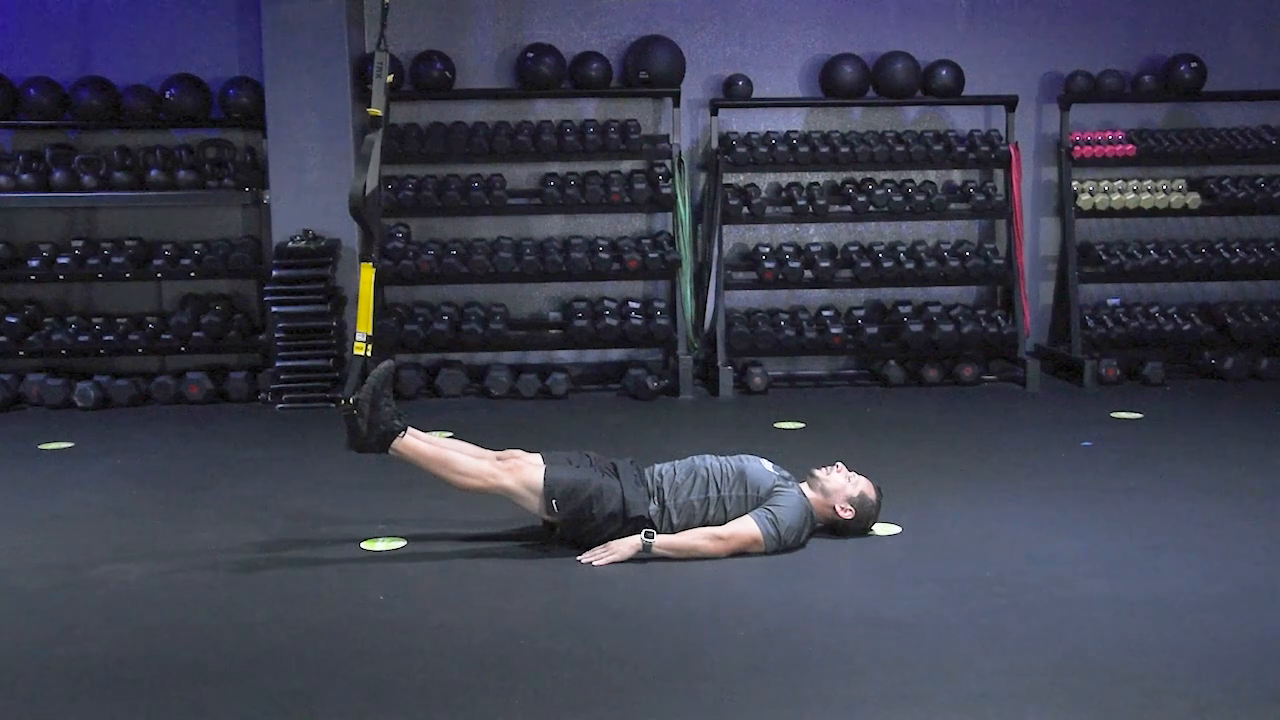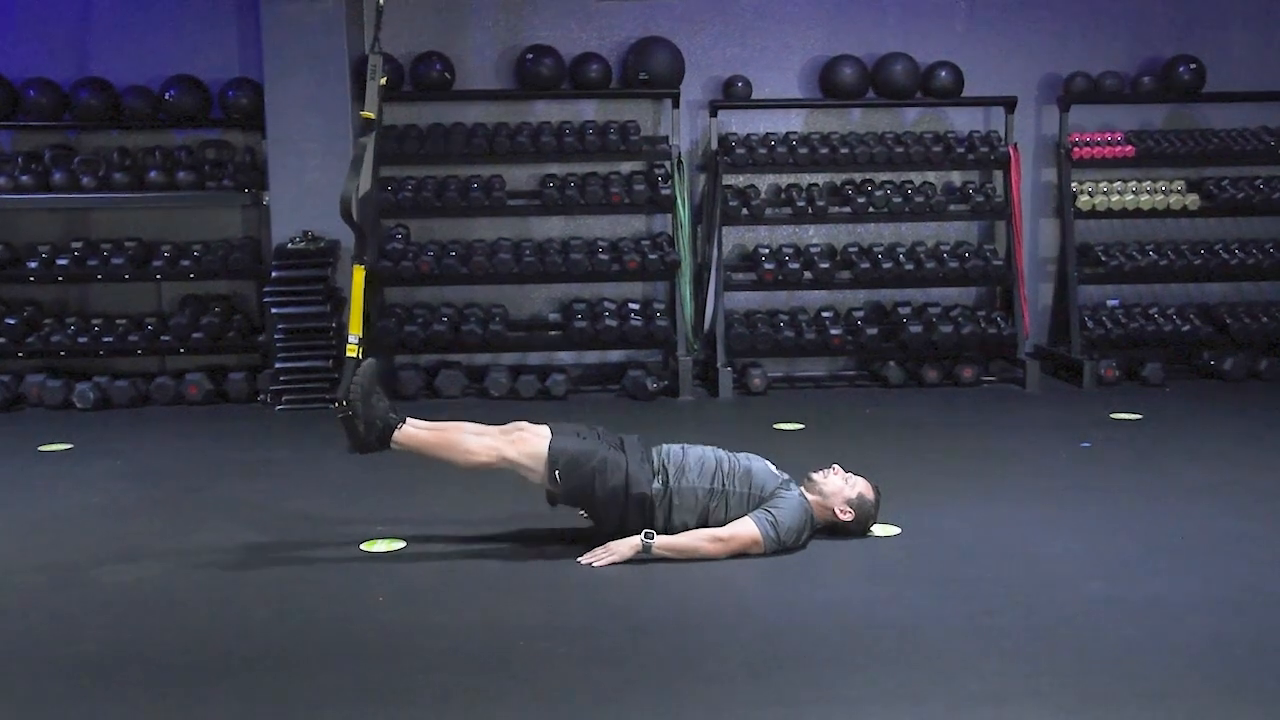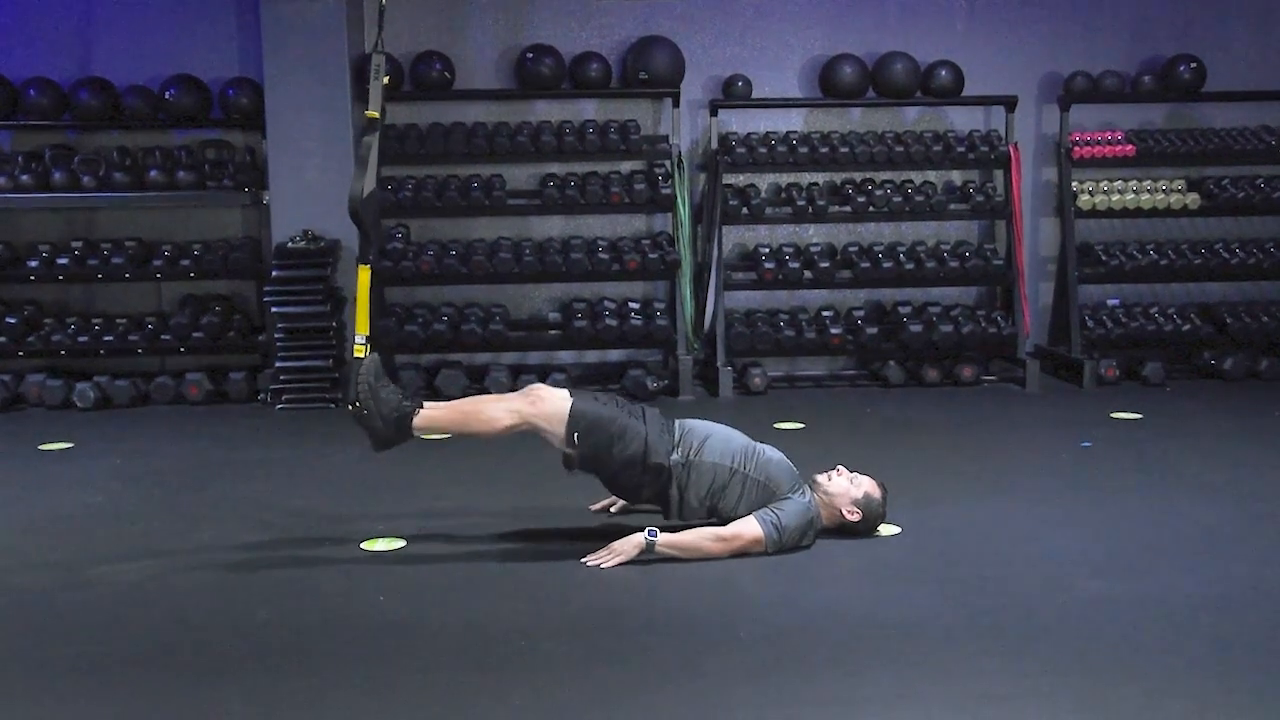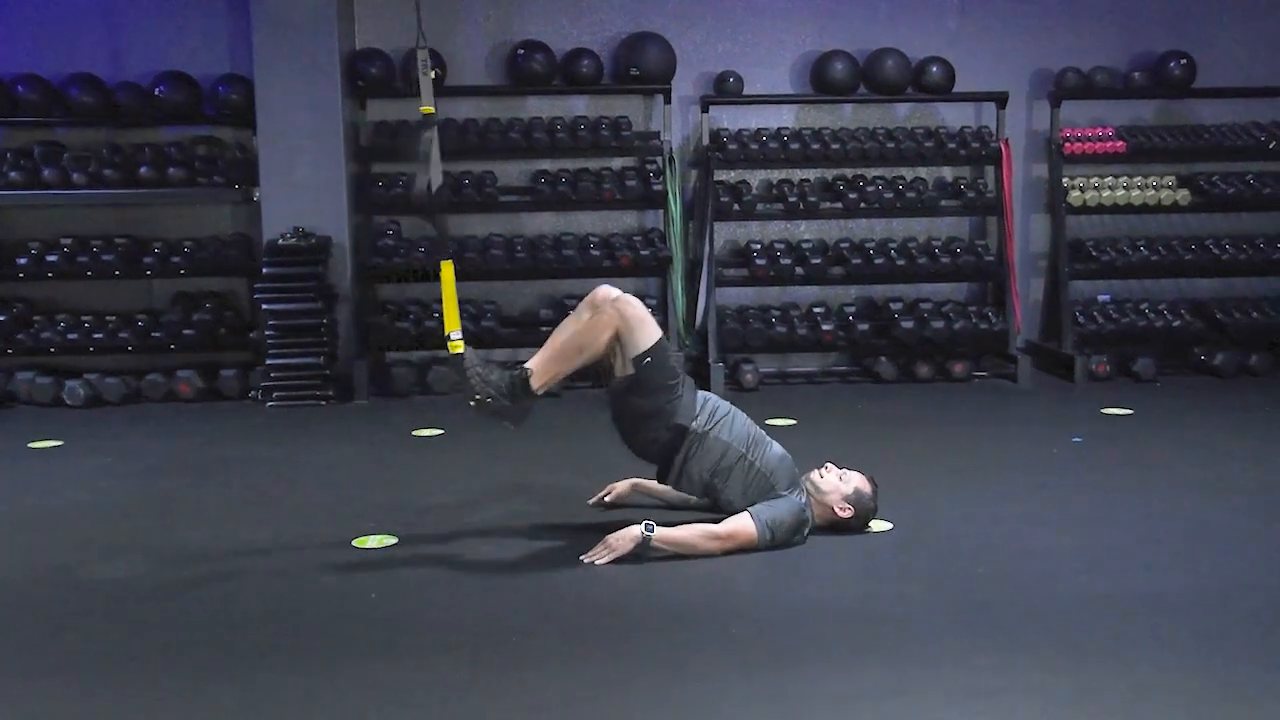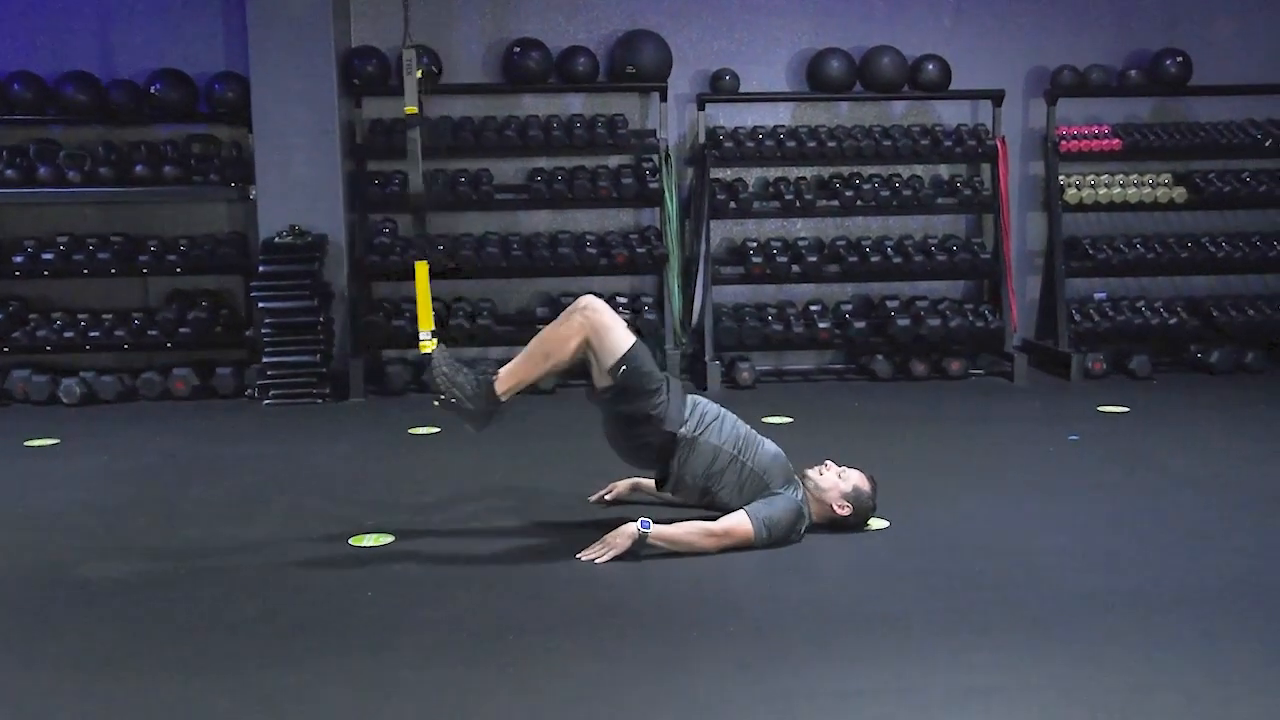
dt=0.5s
person 1, frame 1
left shoulder: (794, 514)
right shoulder: (781, 484)
left elbow: (723, 539)
left wrist: (639, 541)
left hip: (639, 509)
right hip: (641, 479)
left knee: (510, 476)
right knee: (512, 460)
left ankle: (390, 436)
right ankle: (392, 430)
person 1, frame 2
left shoulder: (795, 516)
right shoulder: (783, 488)
left elbow: (723, 541)
left wrist: (640, 541)
left hip: (645, 490)
right hip: (647, 466)
left knee: (512, 449)
right knee: (519, 432)
left ankle: (387, 432)
right ankle: (393, 425)
person 1, frame 3
left shoulder: (801, 518)
right shoulder: (794, 489)
left elbow: (727, 540)
left wrist: (646, 541)
left hip: (661, 463)
right hip: (665, 442)
left knee: (535, 405)
right knee: (536, 398)
left ankle: (405, 421)
right ankle: (409, 415)
person 1, frame 4
left shoulder: (792, 517)
right shoulder: (791, 494)
left elbow: (721, 537)
left wrist: (643, 534)
left hip: (673, 428)
right hip: (684, 423)
left knee: (621, 307)
right knee: (605, 298)
left ankle: (521, 388)
right ankle: (521, 379)
person 1, frame 5
left shoulder: (788, 515)
right shoulder: (788, 492)
left elbow: (718, 533)
left wrist: (640, 530)
left hip: (663, 430)
right hip: (676, 420)
left knee: (589, 313)
right knee: (590, 313)
left ankle: (489, 393)
right ankle: (494, 387)
